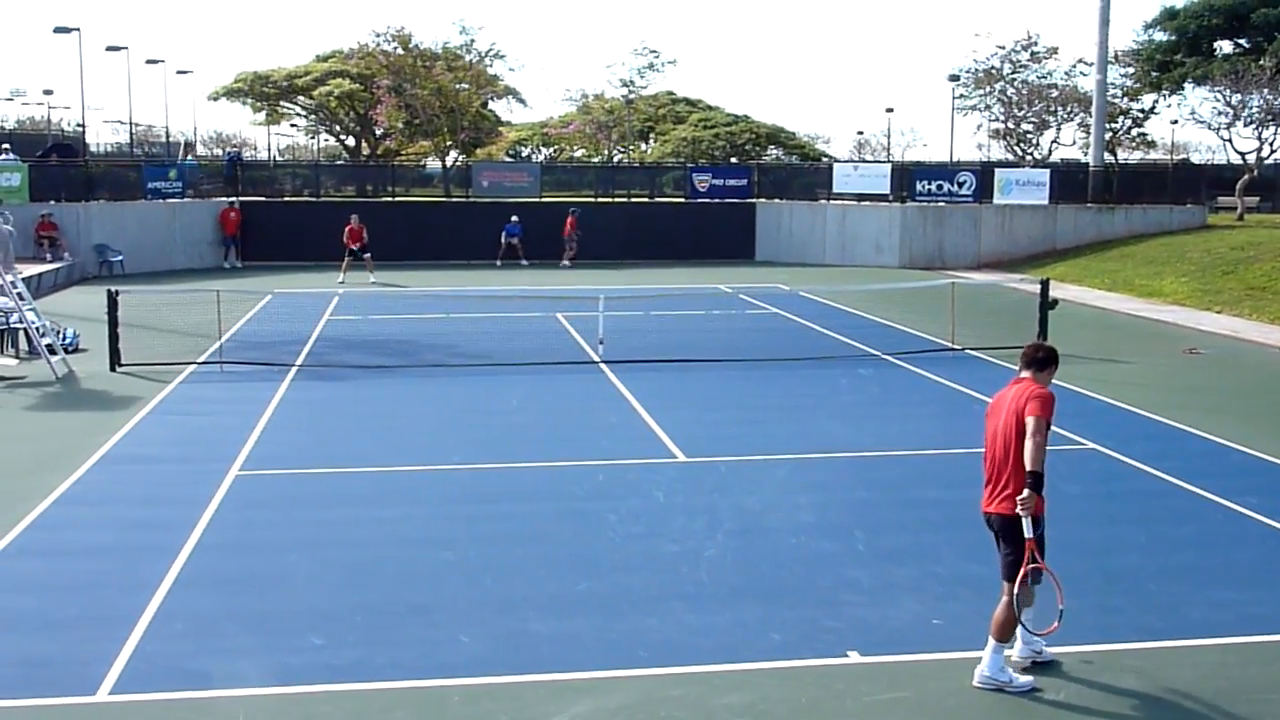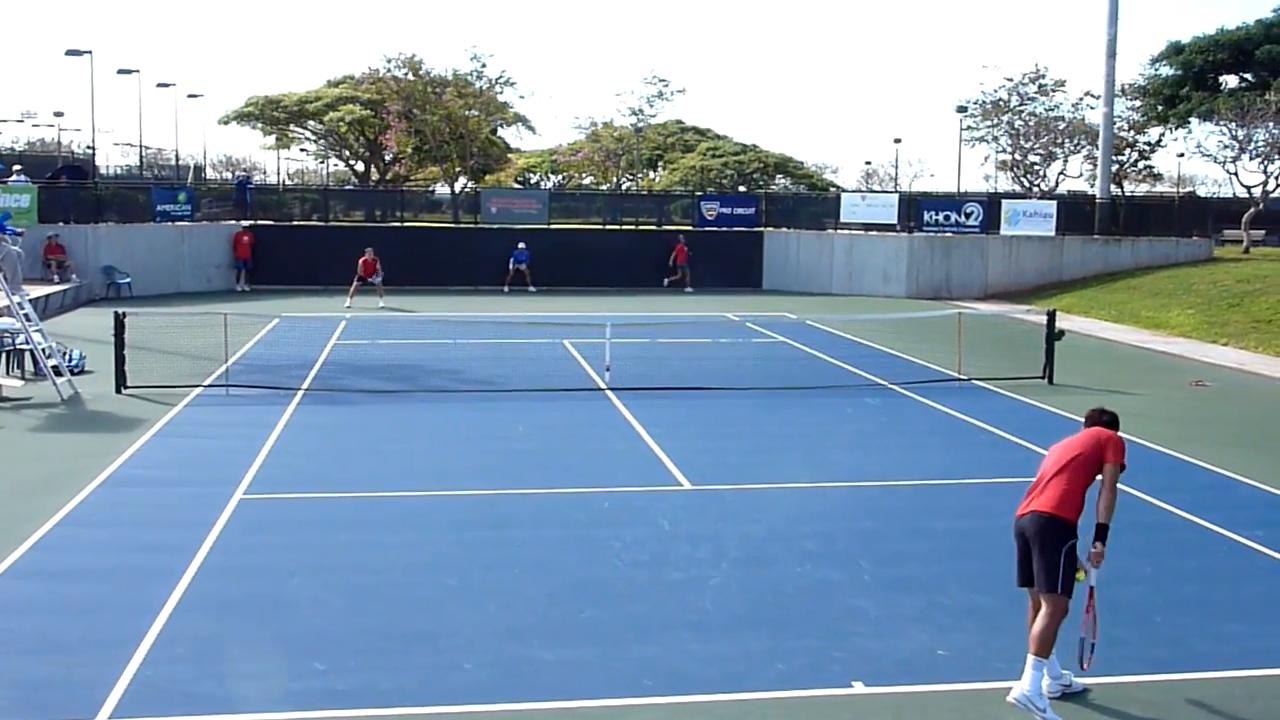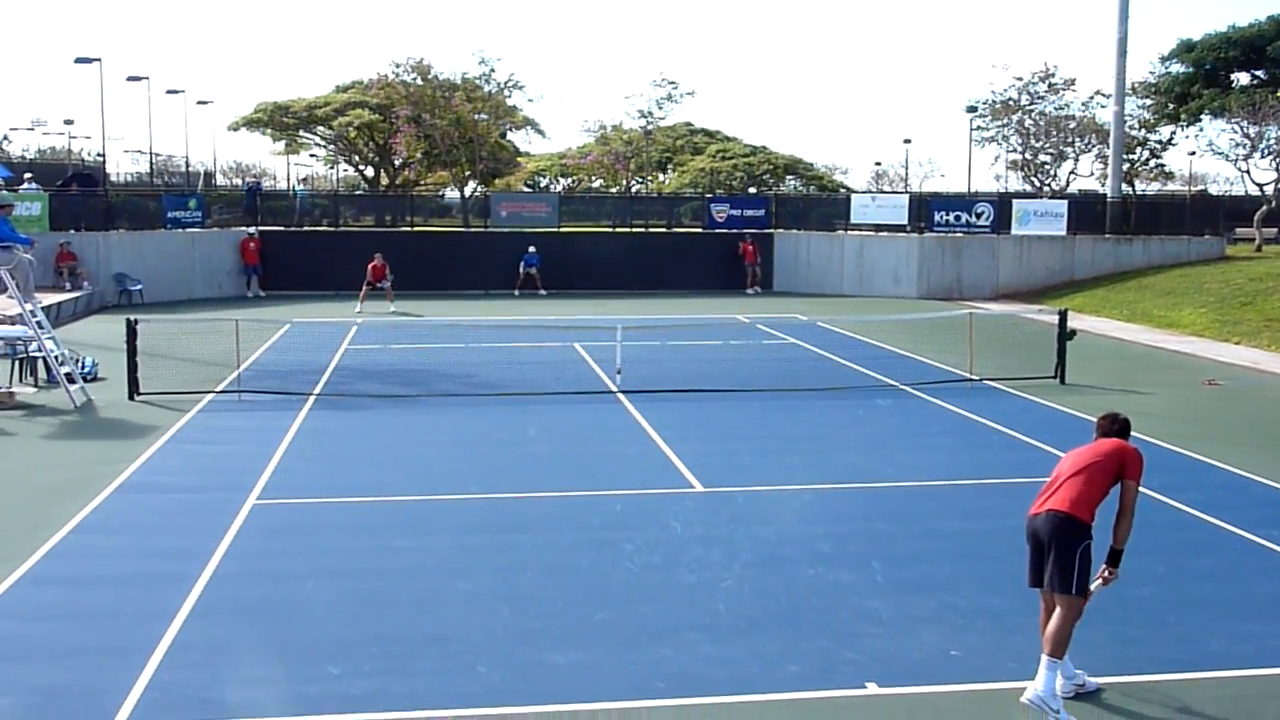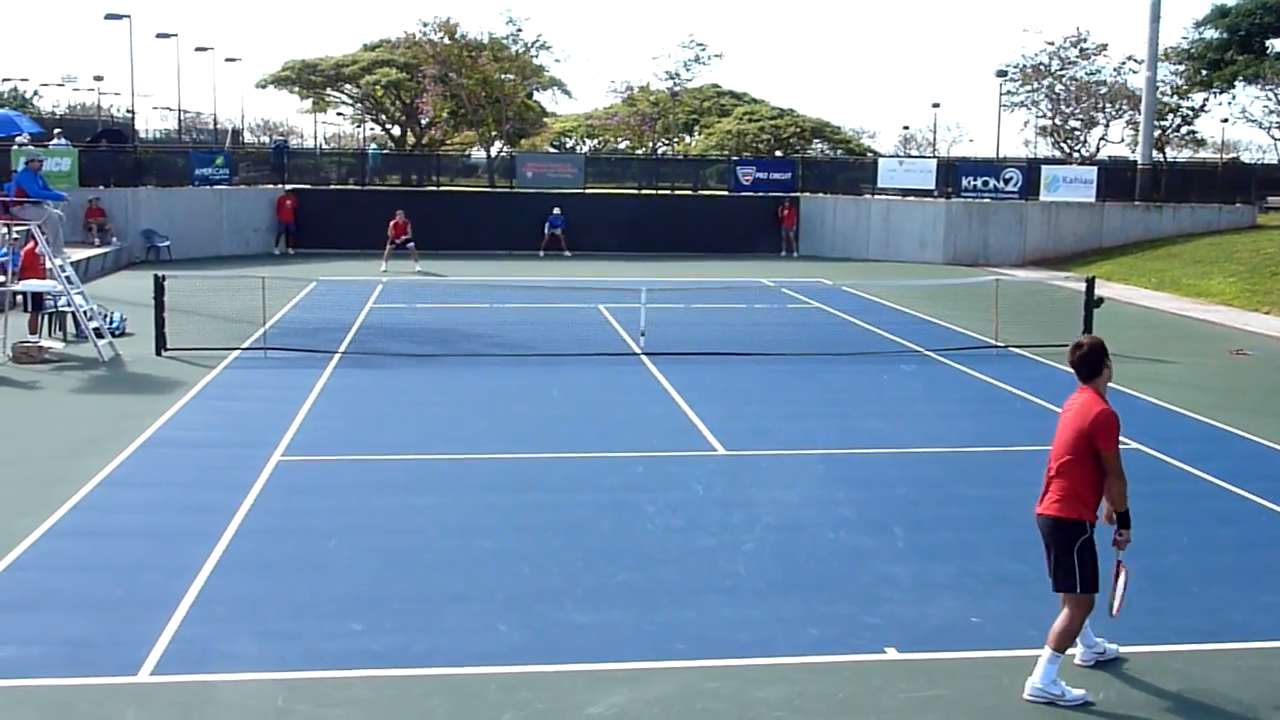
dt=1s
person 1, frame 1
left shoulder: (998, 398)
right shoulder: (1040, 395)
right elbow: (1034, 438)
right wrist: (1034, 485)
left hip: (993, 505)
right hip: (1019, 507)
left knee: (1019, 581)
right knee: (1016, 590)
left ankle: (1026, 645)
right ankle: (990, 669)
person 1, frame 2
left shoulder: (1064, 444)
right shoulder: (1111, 440)
right elbow: (1108, 488)
left wrist: (1071, 557)
right wrist: (1100, 537)
left hip: (1024, 517)
right hip: (1053, 520)
left knee: (1039, 601)
right knee: (1055, 606)
left ankle: (1053, 678)
right ankle: (1029, 688)
person 1, frame 3
left shoulder: (1077, 452)
right shoulder: (1130, 453)
right elbow: (1126, 512)
right wrist: (1113, 560)
left hip: (1036, 518)
right hip: (1067, 522)
left knee: (1050, 603)
right knee: (1069, 607)
left ankle: (1066, 678)
right ankle: (1042, 688)
person 1, frame 4
left shoulder: (1077, 402)
right shoulder: (1103, 414)
right elbow: (1114, 476)
left wrist: (1106, 506)
right wrist: (1123, 522)
left hip: (1050, 510)
right hip: (1069, 518)
left knee: (1073, 592)
right knee: (1080, 602)
left ankle: (1089, 647)
right ankle: (1042, 681)
